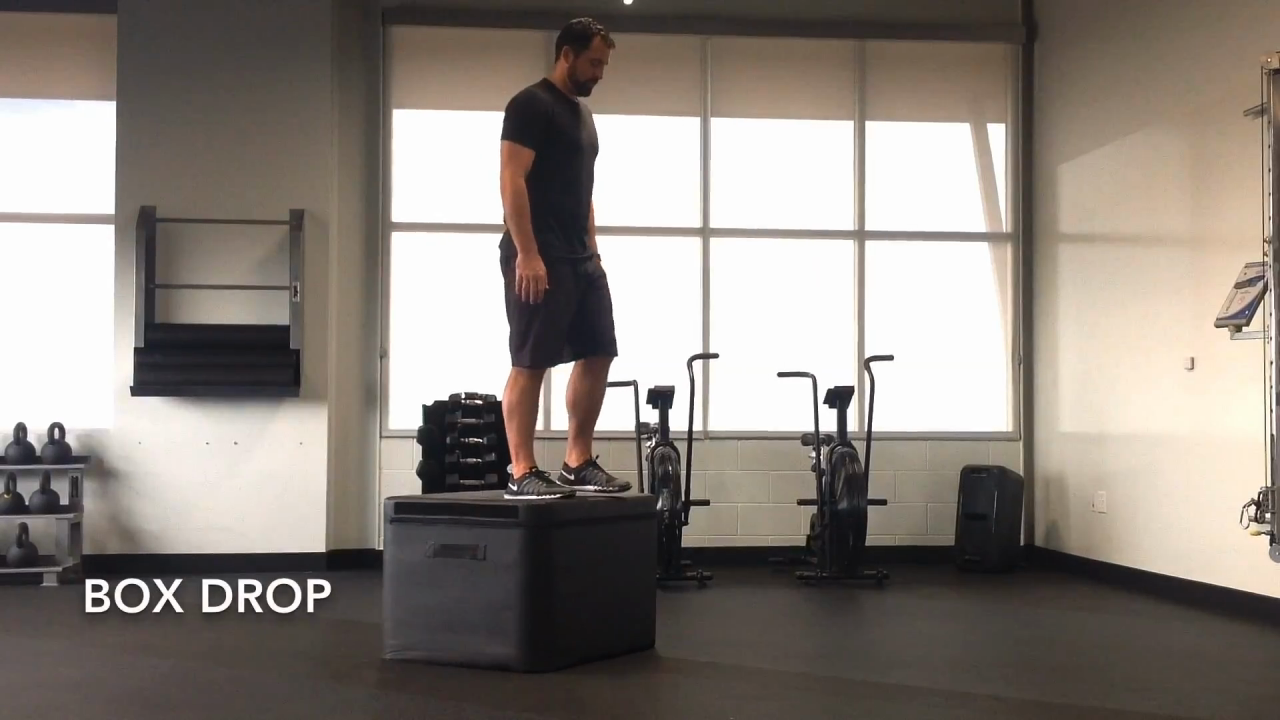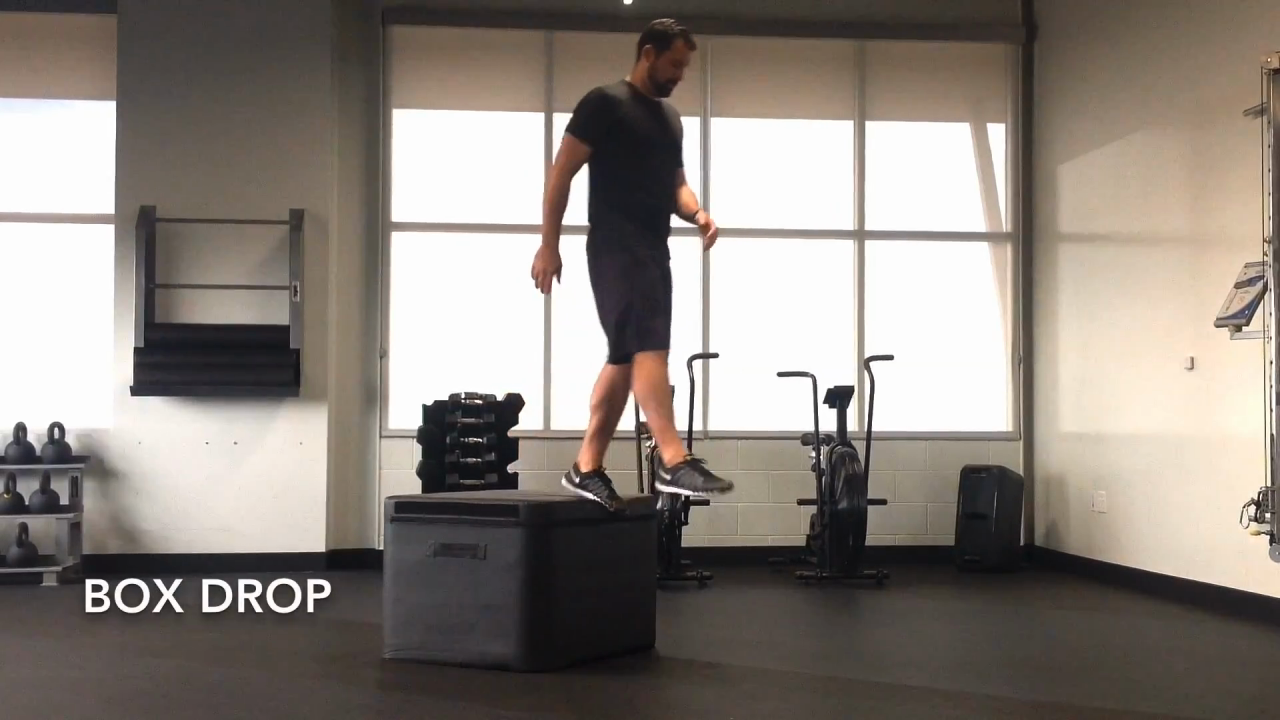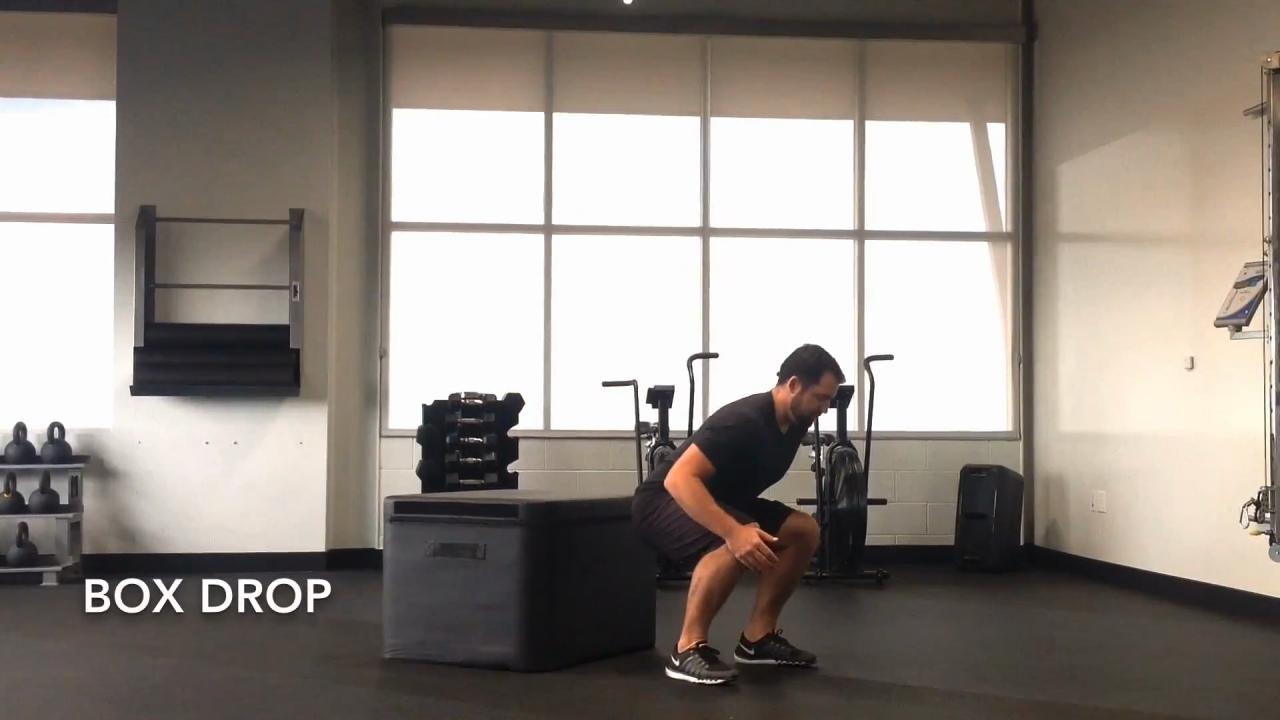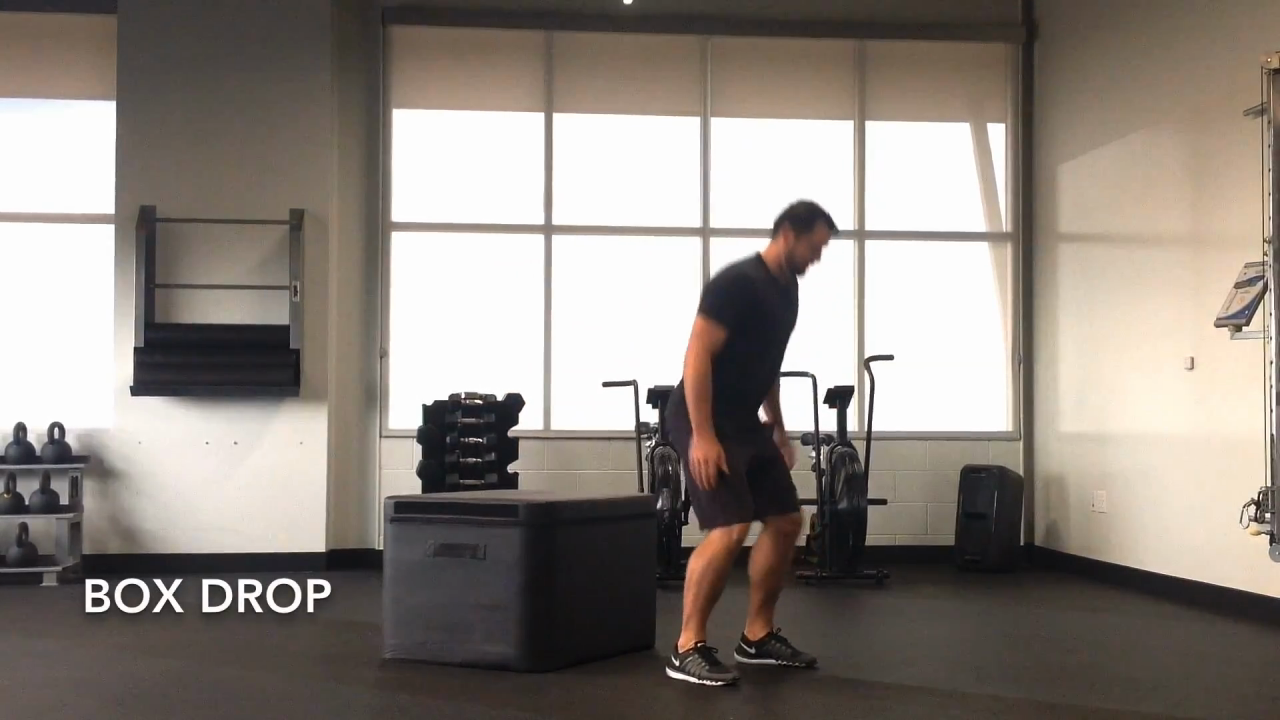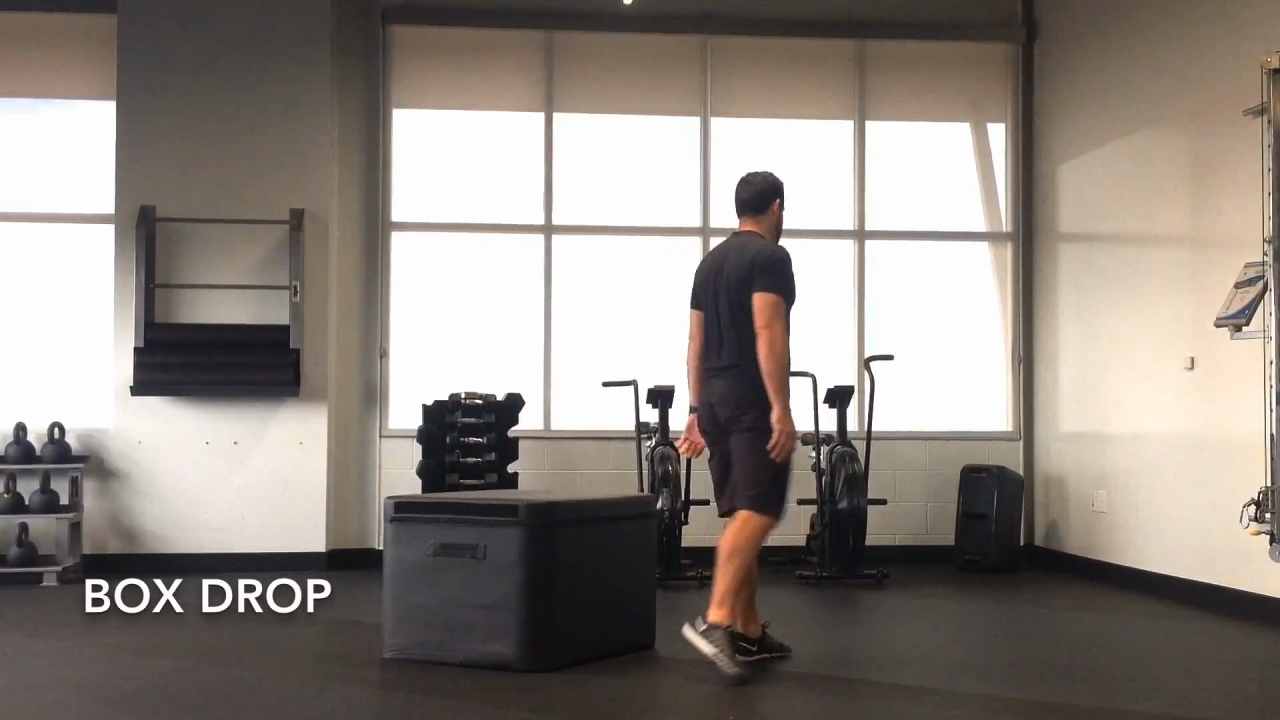
dt=1s
person 1, frame 1
left shoulder: (581, 112)
right shoulder: (530, 105)
right elbow: (512, 181)
left wrist: (592, 251)
right wrist: (527, 254)
left hip: (579, 258)
right hip: (538, 258)
left knee: (597, 355)
right knee: (530, 364)
left ankle: (578, 462)
right ankle: (522, 473)
person 1, frame 2
left shoulder: (670, 118)
right shoulder: (604, 103)
left elbow: (676, 183)
right elbow: (561, 174)
left wrist: (697, 214)
right wrist: (548, 246)
left hip: (653, 250)
right hip: (616, 248)
left knee: (624, 360)
right knee: (649, 350)
left ankle: (587, 467)
right ankle: (676, 463)
person 1, frame 3
left shoulder: (795, 423)
right shoulder: (743, 421)
right elbow: (678, 479)
right wrist: (734, 531)
right hip: (663, 503)
left knee: (803, 530)
right knee: (740, 542)
left ankle: (757, 637)
right ankle: (688, 648)
person 1, frame 4
left shoulder: (787, 287)
right shoulder: (737, 281)
right elbow: (698, 356)
left wrist: (776, 427)
right wrist: (703, 436)
left hip: (748, 425)
right hip: (709, 427)
left knee: (786, 522)
right knee: (730, 529)
left ankle: (758, 637)
right ankle: (687, 649)
person 1, frame 5
left shoulder: (711, 260)
right shoulder: (770, 255)
left elbow: (697, 341)
right elbow: (769, 332)
left wrist: (695, 412)
right wrist: (782, 409)
left hip: (715, 398)
right hip: (752, 400)
left knee: (741, 514)
right knee: (758, 511)
left ankle: (749, 632)
right ankle: (715, 619)
